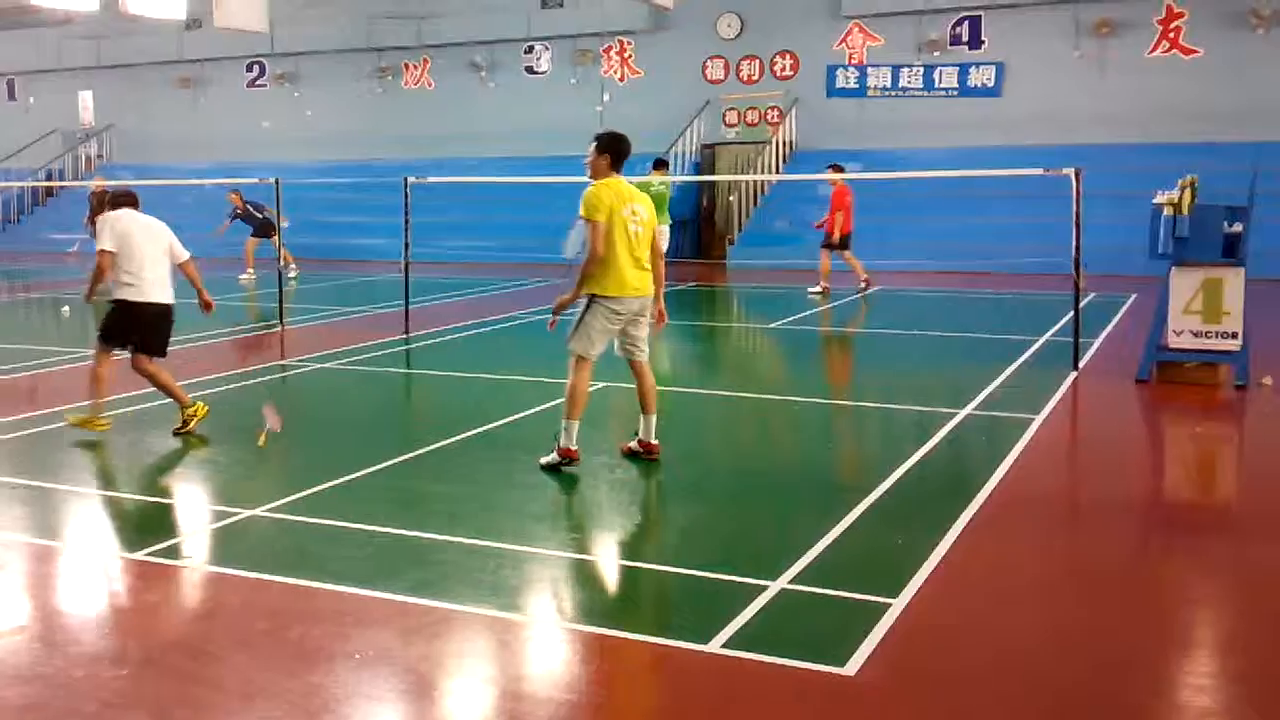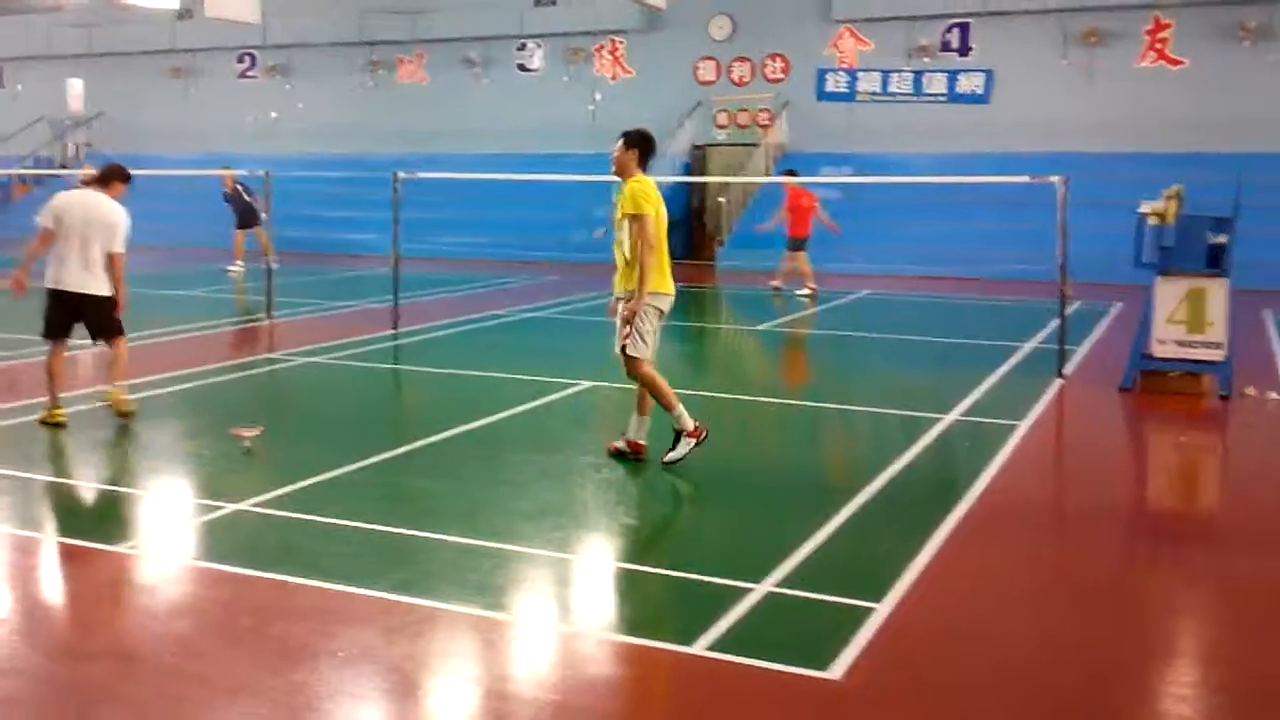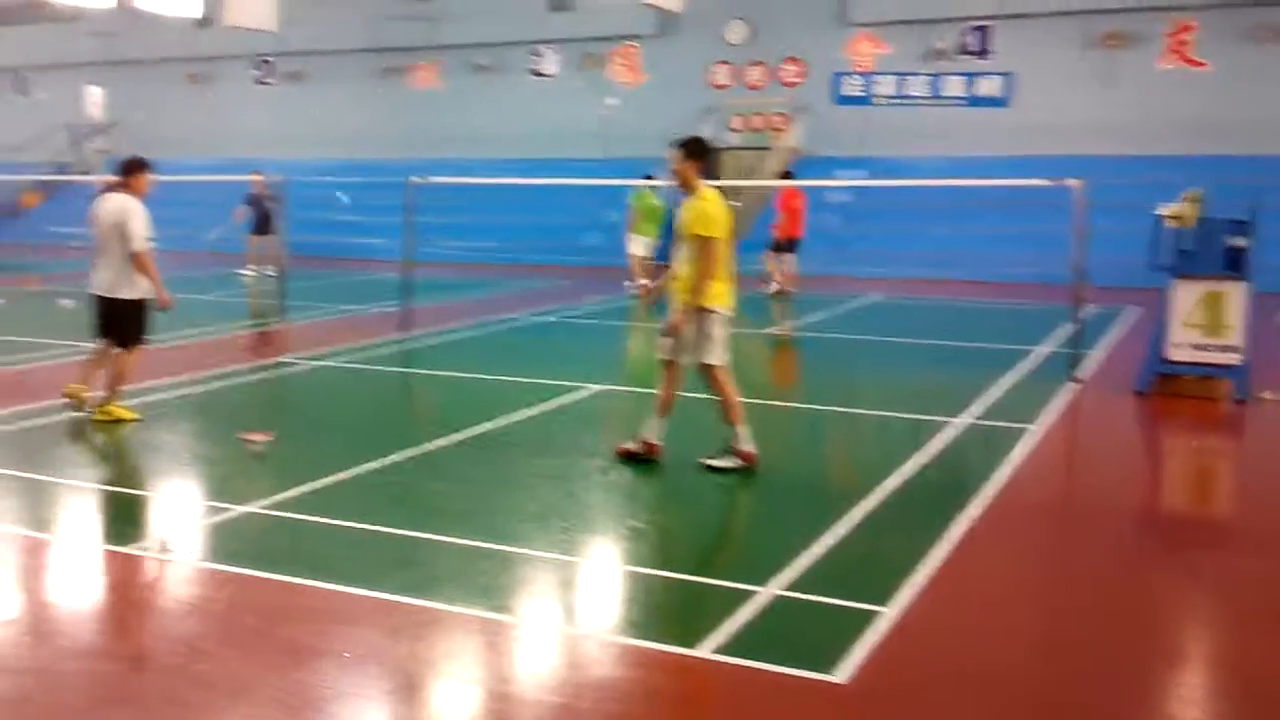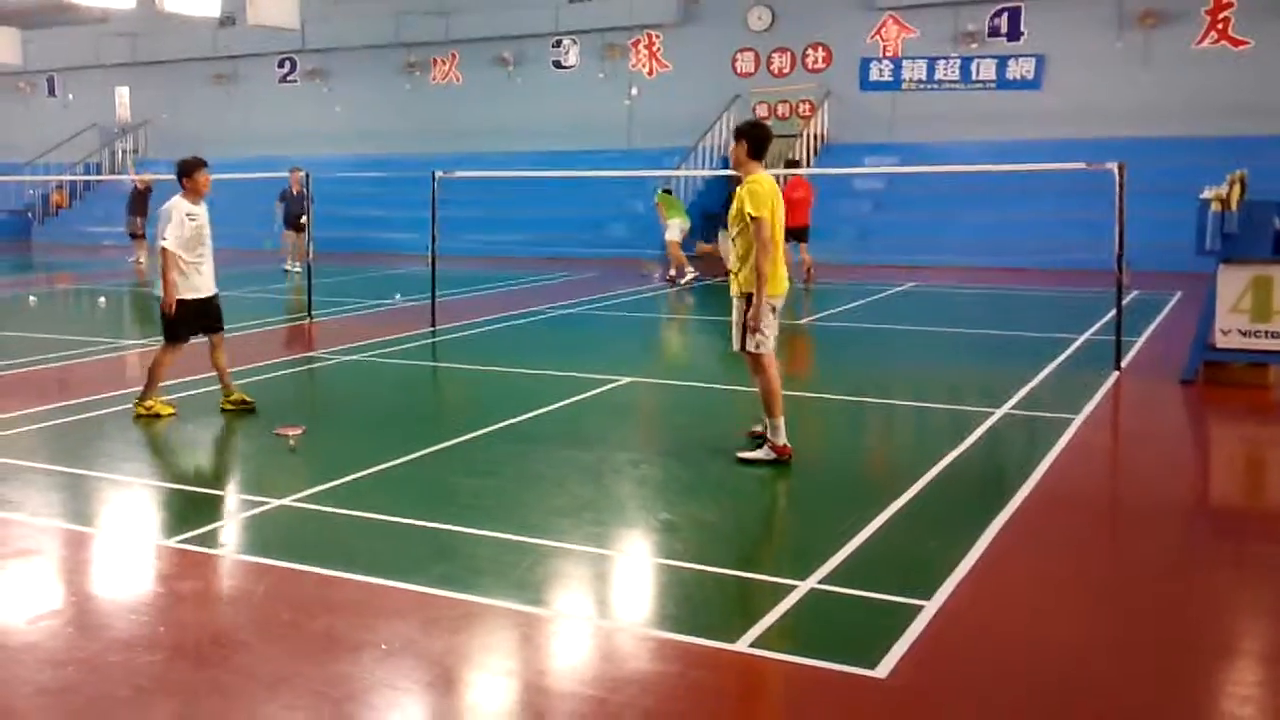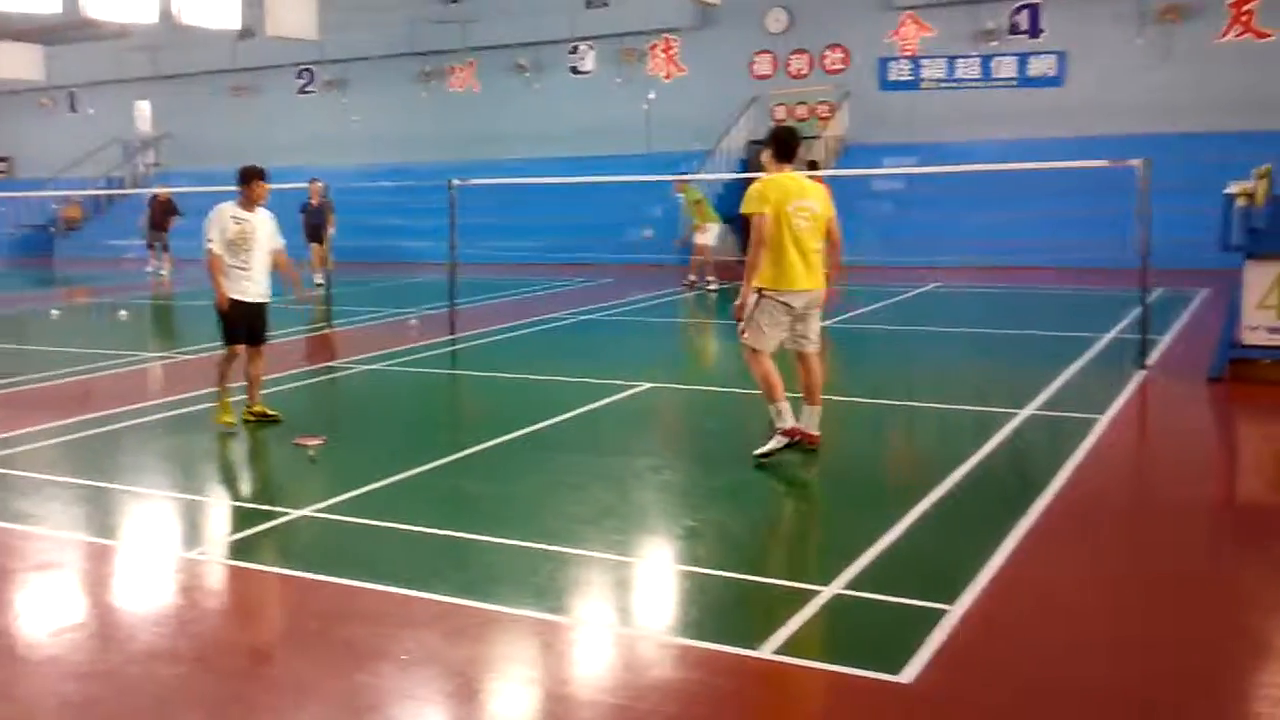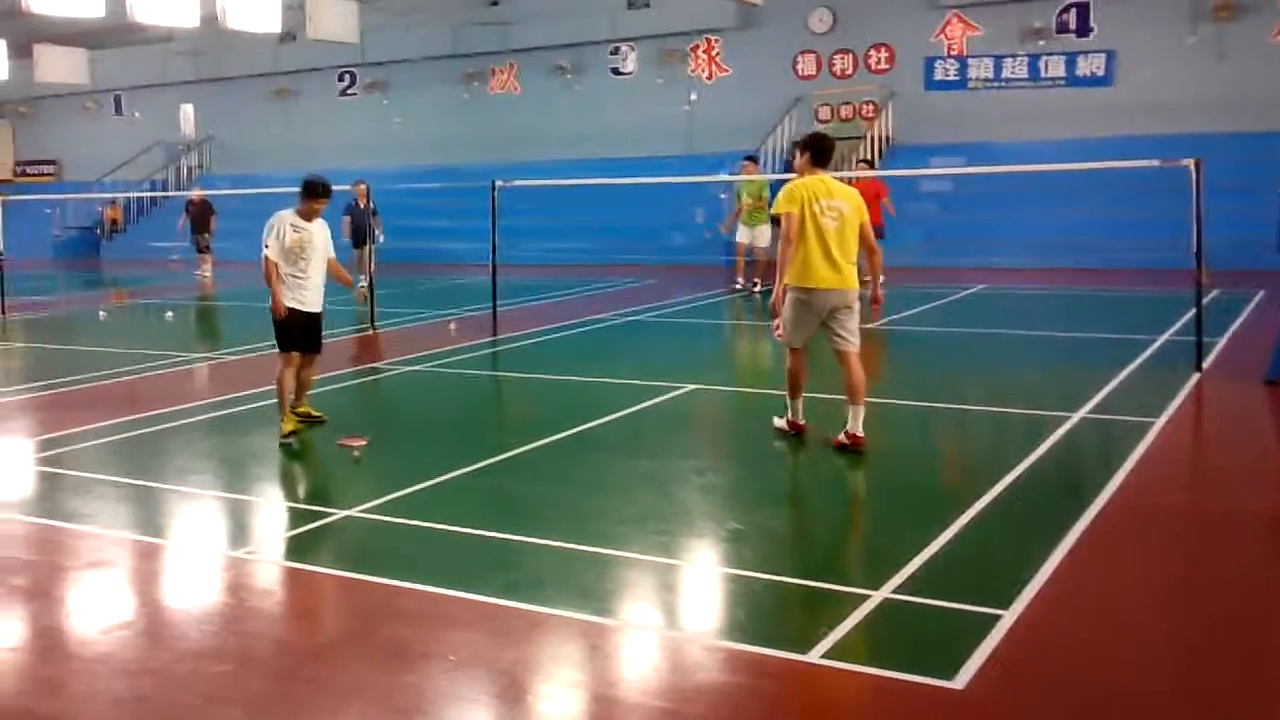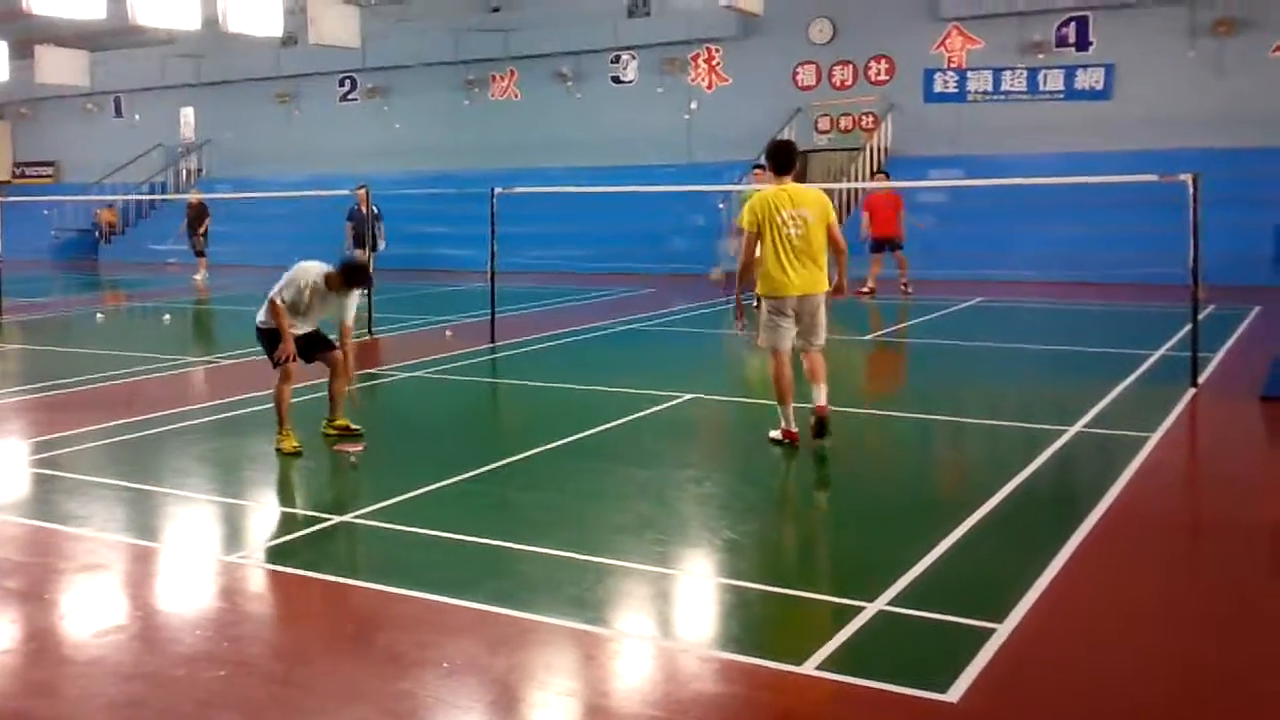
dt=0.4s
person 1, frame 1
left shoulder: (597, 193)
right shoulder: (643, 199)
left elbow: (596, 252)
right elbow: (657, 255)
left wrist: (573, 294)
right wrist: (659, 299)
left hip: (608, 293)
right hip: (641, 293)
left knee: (580, 365)
right knee: (640, 364)
left ankle: (567, 447)
right ankle: (648, 440)
person 1, frame 2
left shoulder: (635, 189)
right shoulder: (645, 189)
left elbow: (647, 246)
left wrist: (638, 297)
right wrist: (622, 295)
left hip: (644, 292)
right hip: (645, 290)
left knee: (636, 366)
right knee: (642, 365)
left ankle: (688, 428)
right ankle: (635, 440)
person 1, frame 3
left shoulder: (708, 206)
right shoulder: (693, 203)
left elbow: (708, 267)
left wrist: (685, 312)
right wrist: (667, 284)
left hip: (705, 304)
right hip: (685, 301)
left knee: (715, 373)
right knee: (670, 367)
left ankle: (743, 449)
right ankle: (650, 440)
person 1, frame 4
left shoulder: (752, 188)
right shoulder: (763, 185)
left elbow: (764, 246)
left wrist: (758, 302)
right wrist: (723, 248)
left hip: (756, 288)
right hip: (753, 286)
left knee: (760, 360)
right knee: (760, 355)
left ankle: (778, 444)
right ankle: (773, 426)
person 1, frame 5
left shoulder: (763, 187)
right shoulder: (818, 190)
left elbow: (759, 242)
right elbow: (835, 242)
left wrist: (745, 291)
right wrist: (832, 281)
left hip: (776, 287)
right hip: (812, 286)
left knee: (756, 352)
right knee: (809, 355)
left ankle: (785, 426)
right ankle: (810, 429)
person 1, frame 6
left shoulder: (794, 190)
right shoulder: (851, 194)
left elbow: (789, 239)
right elbow: (872, 246)
left wrist: (779, 287)
right wrist: (875, 286)
left hip: (806, 286)
right hip: (845, 287)
left knee: (796, 350)
right knee: (849, 356)
left ankle: (795, 420)
right ankle: (855, 431)
person 1, frame 7
left shoulder: (758, 203)
right shoulder: (819, 197)
left elbow: (748, 256)
right elbow: (840, 246)
left wrist: (739, 293)
right wrist: (841, 278)
left hip: (776, 291)
right hip: (814, 289)
left knee: (780, 356)
right knee: (812, 350)
left ankle: (788, 428)
right ankle: (820, 405)
person 2, frame 1
left shoulder: (109, 219)
right shoulder: (159, 225)
left elbow: (104, 264)
right elbow: (185, 261)
left wrist: (91, 291)
right wrist: (202, 292)
left hip: (133, 299)
right hip: (162, 302)
left knee: (103, 351)
right knee: (143, 362)
left ankle: (96, 414)
right ankle: (189, 406)
person 2, frame 2
left shoulder: (63, 199)
right shoulder: (116, 212)
left elbow: (43, 240)
right elbow: (115, 258)
left wrist: (22, 270)
right wrist: (120, 295)
left hip: (60, 286)
right hip: (98, 291)
left knee: (57, 346)
right knee: (117, 340)
left ankle: (55, 409)
right ankle: (118, 392)
person 2, frame 3
left shoulder: (102, 204)
right shoulder: (133, 209)
right elbow: (139, 255)
right wrist: (159, 290)
left hip: (104, 287)
right hip: (127, 292)
left knee: (110, 343)
right knee: (130, 348)
left ankle: (80, 386)
right ankle: (106, 406)
person 2, frame 4
left shoulder: (200, 208)
right shoulder: (174, 210)
right elbow: (166, 253)
right wrist: (169, 291)
left hip: (204, 291)
right hip: (181, 294)
left knee: (217, 341)
right knee: (173, 346)
left ankle: (229, 395)
right ankle: (146, 400)
person 2, frame 5
left shoulder: (267, 218)
right shoulder: (222, 213)
left elbow: (278, 255)
right elbow: (213, 254)
left wrist: (298, 283)
right wrist: (219, 288)
left hip: (259, 296)
right hip: (233, 295)
left knee: (256, 351)
right knee: (235, 350)
left ankle: (253, 406)
right ankle: (222, 401)
person 2, frame 6
left shoulder: (322, 227)
right shoulder: (281, 221)
left elbow: (330, 263)
right elbow: (269, 262)
left wrist: (355, 286)
right wrist: (276, 296)
left hip: (313, 305)
right hip: (287, 304)
left knee: (309, 358)
right knee: (290, 359)
left ankle: (299, 407)
right ankle: (285, 419)
person 2, frame 7
left shoulder: (348, 291)
right shoulder: (304, 274)
left elbow: (346, 330)
right elbow: (275, 302)
left wrist: (349, 366)
right wrist: (287, 338)
left hip: (305, 328)
right hip: (273, 325)
left knee: (338, 361)
right knee: (287, 371)
left ankle: (334, 421)
right ankle: (283, 434)
